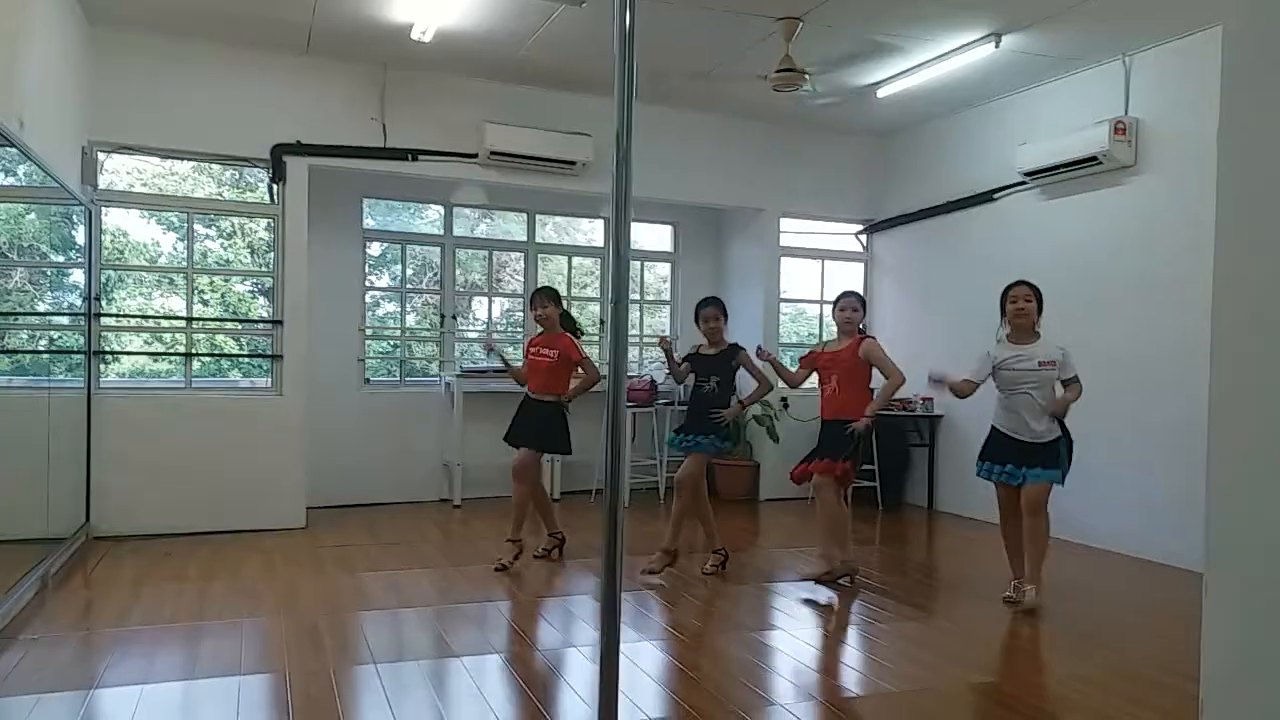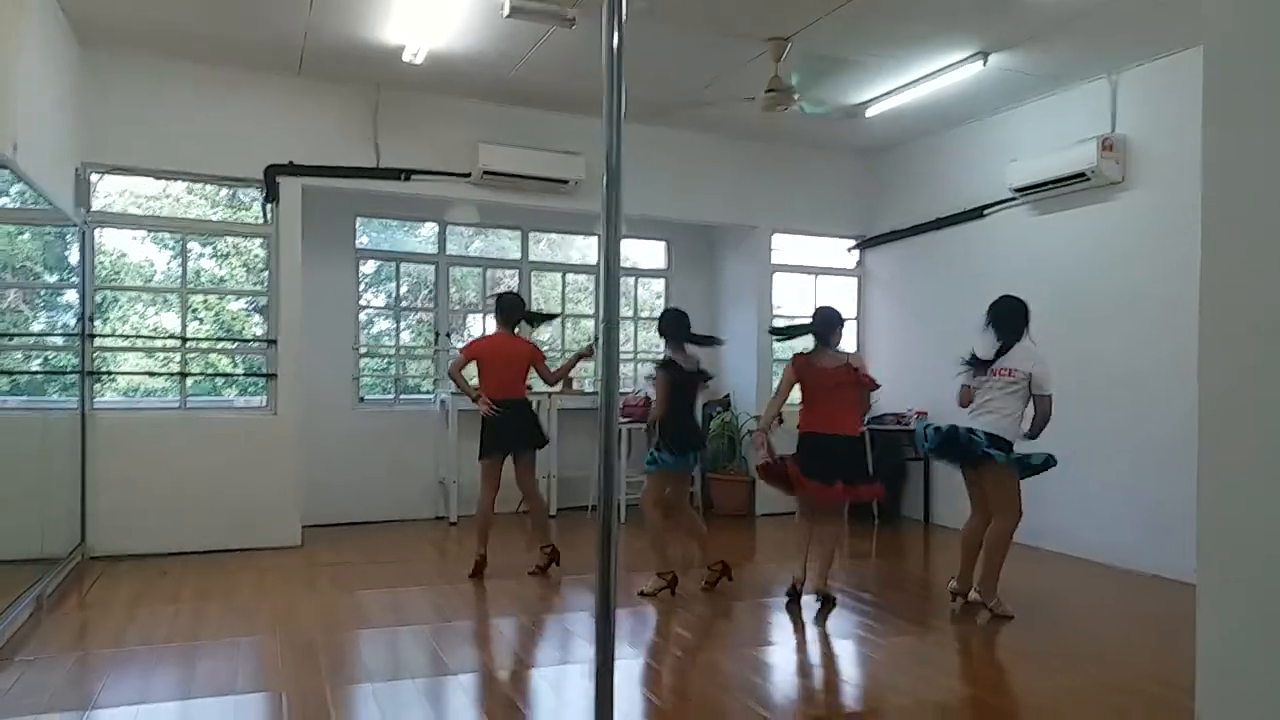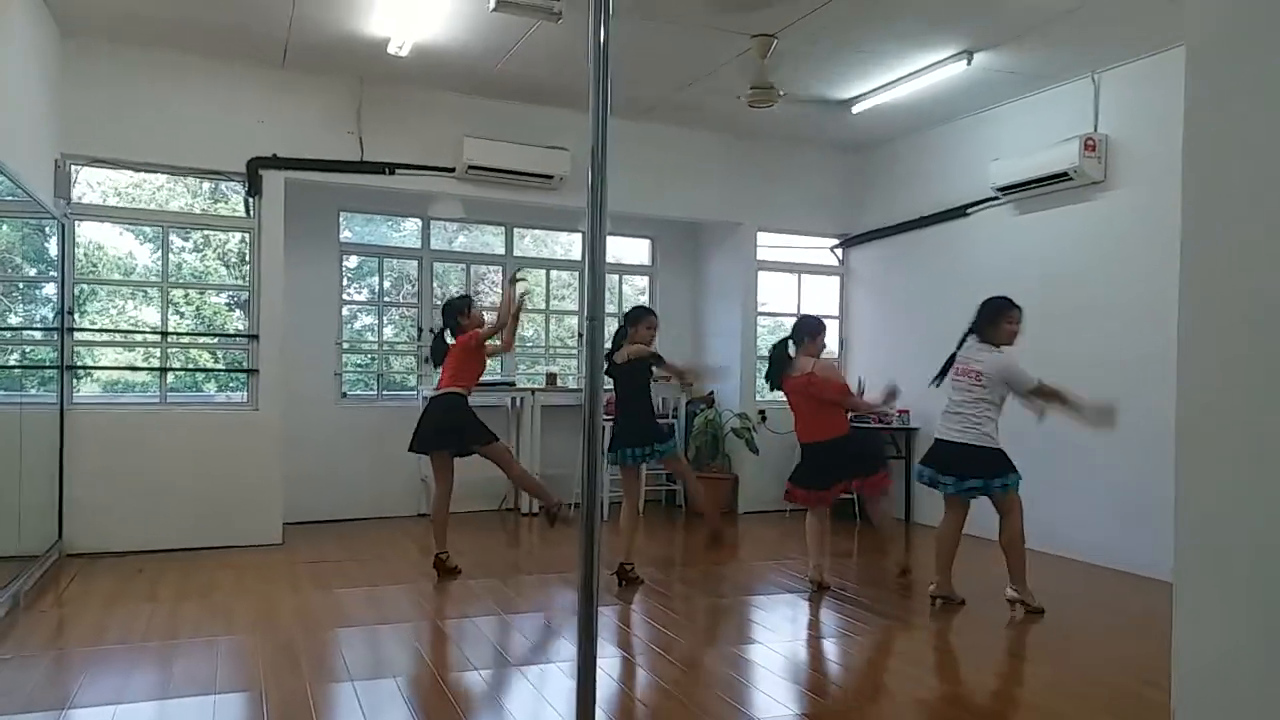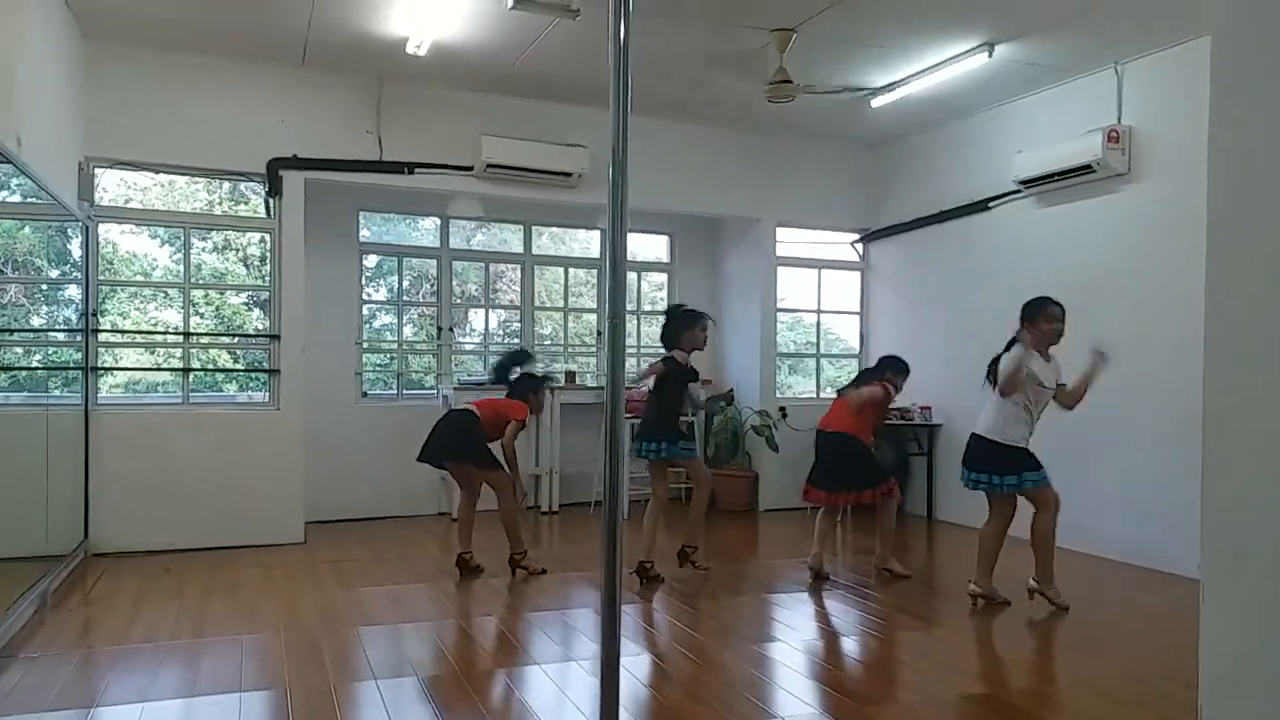
dt=1s
person 1, frame 1
left shoulder: (1056, 352)
right shoulder: (995, 352)
left elbow: (1075, 385)
right elbow: (967, 388)
left wrist: (1064, 401)
right wrist: (947, 382)
left hip: (1044, 442)
right hip: (1005, 438)
left knee: (1033, 505)
right knee: (1008, 507)
left ankle: (1033, 582)
right ankle: (1018, 577)
person 1, frame 2
left shoulder: (983, 357)
right shoulder: (1033, 359)
left elbow: (963, 401)
right elbow: (1044, 410)
right wrist: (1031, 433)
left hip: (965, 436)
right hip: (994, 442)
left knee: (981, 514)
right knee: (1008, 515)
left ankle: (962, 582)
right ankle: (985, 590)
person 1, frame 3
left shoulder: (967, 349)
right shoulder: (1002, 363)
right elbow: (1043, 390)
left wrist: (1031, 398)
right wrist: (1082, 407)
left hip: (945, 445)
right hip: (978, 449)
left knee: (955, 514)
right knee: (1011, 511)
left ankle: (942, 584)
right ankle: (1018, 588)
person 1, frame 4
left shoulder: (1051, 363)
right shoulder: (1019, 355)
left elbow: (1068, 402)
right elbow: (1005, 388)
left wrist: (1093, 371)
right wrist: (1023, 352)
left hip: (1008, 447)
right hip: (994, 445)
left knee: (1001, 511)
right knee: (1047, 503)
left ankle: (982, 583)
right ankle: (1042, 579)
person 2, frame 1
left shoulder: (734, 352)
right shoulder: (695, 352)
left elbow: (766, 384)
right elbow: (678, 376)
left wrist: (740, 406)
right wrist: (669, 354)
left hip: (713, 426)
right hip: (691, 423)
left knee: (684, 480)
right knee: (695, 489)
left ankle: (668, 549)
right ankle: (717, 549)
person 2, frame 2
left shoulder: (665, 366)
right shoulder: (696, 364)
left elbow: (656, 414)
left wrist: (648, 416)
left hip: (670, 443)
right hip: (692, 439)
left knee: (650, 503)
right knee: (678, 506)
left ankle: (666, 574)
right ankle: (712, 564)
person 2, frame 3
left shoulder: (616, 357)
right shoulder: (642, 353)
right elbow: (679, 373)
left hip: (623, 435)
right hip: (648, 432)
left knee: (630, 498)
right knee: (686, 477)
left ankle: (626, 565)
person 2, frame 4
left shoulder: (678, 360)
right shoulder: (679, 360)
right elbow: (654, 369)
left hip: (652, 433)
right hip: (664, 433)
left knee: (658, 496)
right knee: (703, 483)
left ankle: (645, 562)
right ankle: (689, 548)
person 3, frame 1
left shoulder: (567, 343)
right shoulder: (533, 343)
left elbow: (593, 375)
right elbow: (523, 377)
left wrist: (567, 395)
right wrist: (500, 357)
left hip: (549, 413)
right hip: (528, 409)
left knee: (520, 470)
right knee: (530, 478)
left ankle: (514, 541)
right ankle: (554, 534)
person 3, frame 2
left shoulder: (481, 344)
right shoulder: (528, 348)
left elbow: (454, 371)
right elbow: (552, 380)
left wrist: (477, 400)
right wrist: (576, 359)
left hip: (496, 419)
right hip: (522, 416)
left knee: (488, 490)
right knee: (528, 487)
left ankle: (481, 556)
right ankle: (547, 549)
person 3, frame 3
left shoulder: (467, 345)
right shoulder: (471, 339)
left elbow: (504, 346)
right elbow: (500, 321)
left wrist: (515, 309)
right wrist: (509, 288)
left hip: (436, 413)
right hip: (454, 410)
left knee: (443, 486)
right knee: (506, 461)
left ankle: (442, 555)
right ankle: (552, 505)
person 3, frame 4
left shoulder: (503, 406)
right shoulder: (521, 409)
right elbow: (507, 443)
right wrist: (518, 482)
left hip: (445, 430)
right hip: (464, 430)
left knee: (470, 492)
right knee: (505, 489)
left ankle: (465, 556)
right ankle: (518, 554)
person 4, frame 1
left shoulder: (866, 345)
right shoulder: (821, 350)
left elbow: (896, 377)
right elbow: (795, 381)
left wrist: (870, 414)
right wrist: (773, 362)
left hip: (852, 427)
right hip: (830, 427)
left knee: (822, 483)
right knee: (832, 490)
left ankle: (828, 555)
right ankle: (845, 560)
person 4, frame 2
left shoulder: (798, 362)
right shoulder: (855, 363)
left elbow: (777, 400)
right elbow: (863, 407)
left wrist: (761, 433)
left hip: (810, 442)
right hip: (846, 444)
left knee: (808, 510)
right knee: (834, 515)
left ankle: (800, 574)
right ankle: (821, 582)
person 4, frame 3
left shoulder: (784, 371)
right shoulder: (825, 368)
right elbow: (853, 404)
left wrist: (851, 400)
right wrist: (882, 404)
left hip: (810, 447)
right hip: (838, 443)
left knee: (817, 509)
right knee: (873, 495)
left ankle: (816, 570)
person 4, frame 4
left shoulder: (859, 385)
right shoulder: (884, 389)
right elbow: (865, 394)
right wrist: (857, 399)
left hip: (826, 440)
right hip: (848, 445)
left knee: (831, 505)
right knee: (889, 495)
left ankle: (816, 558)
right ankle: (885, 558)
